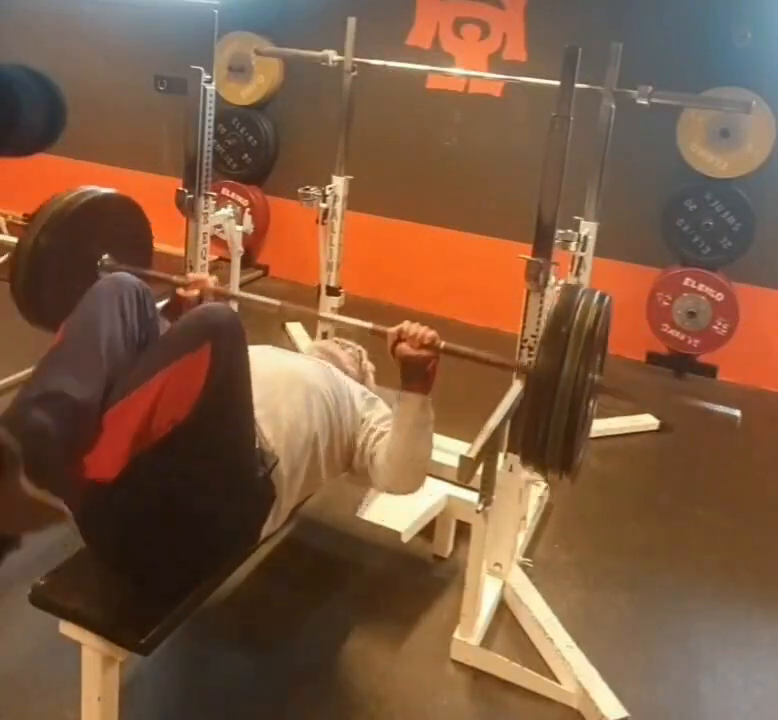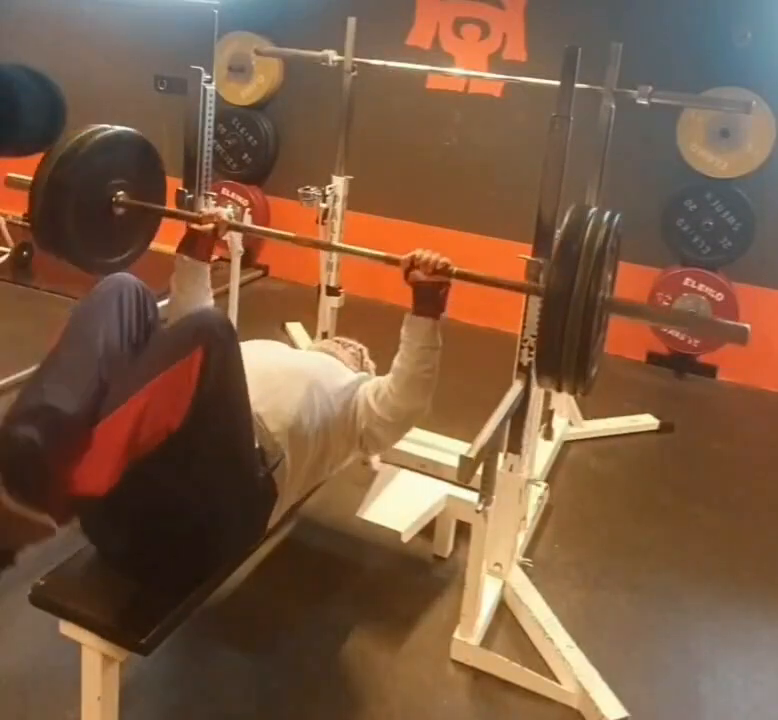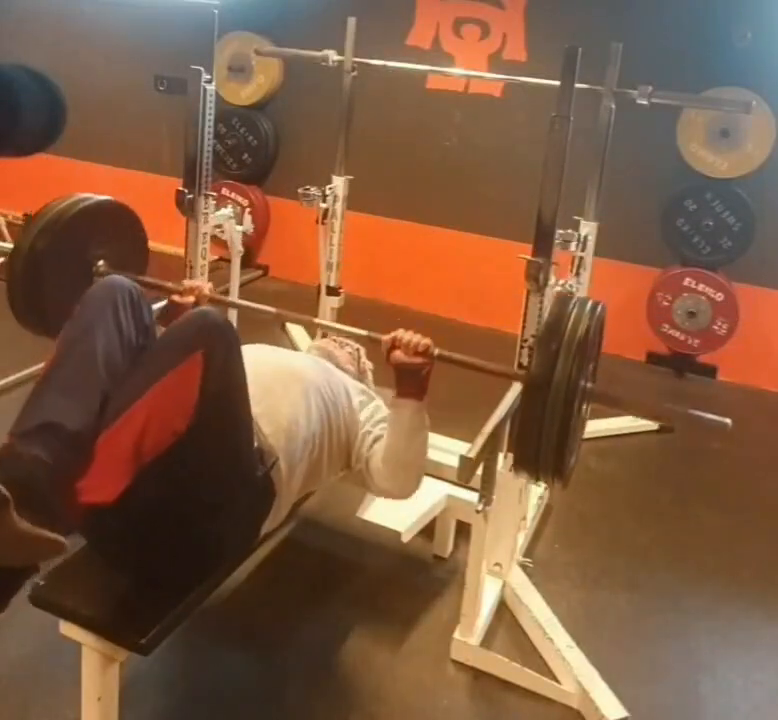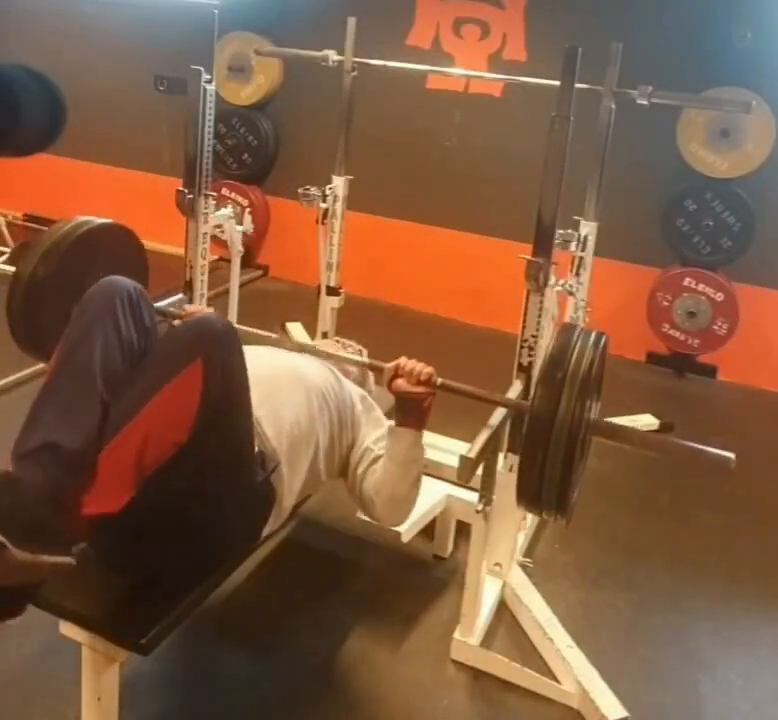
dt=0.4s
person 1, frame 1
left shoulder: (355, 404)
right shoulder: (277, 364)
left elbow: (400, 473)
right elbow: (167, 377)
left wrist: (415, 383)
right wrist: (179, 318)
left hip: (203, 512)
left knee: (216, 325)
right knee: (120, 292)
left ankle: (43, 479)
person 1, frame 2
left shoulder: (355, 397)
right shoulder: (273, 357)
left elbow: (406, 401)
right elbow: (181, 329)
left wrist: (426, 307)
right wrist: (195, 253)
left knee: (206, 330)
right knee: (122, 293)
person 1, frame 3
left shoulder: (354, 404)
right shoulder: (265, 360)
left elbow: (397, 476)
right elbow: (164, 376)
left wrist: (410, 389)
right wrist: (173, 323)
left hip: (211, 501)
right hip: (130, 481)
left knee: (207, 330)
right knee: (115, 294)
left ankle: (42, 507)
person 1, frame 4
left shoulder: (352, 406)
left elbow: (389, 504)
right elbow: (155, 389)
left wrist: (410, 415)
right wrist: (174, 341)
left hip: (210, 507)
right hip: (130, 485)
left knee: (210, 335)
right knee: (116, 295)
left ankle: (43, 528)
